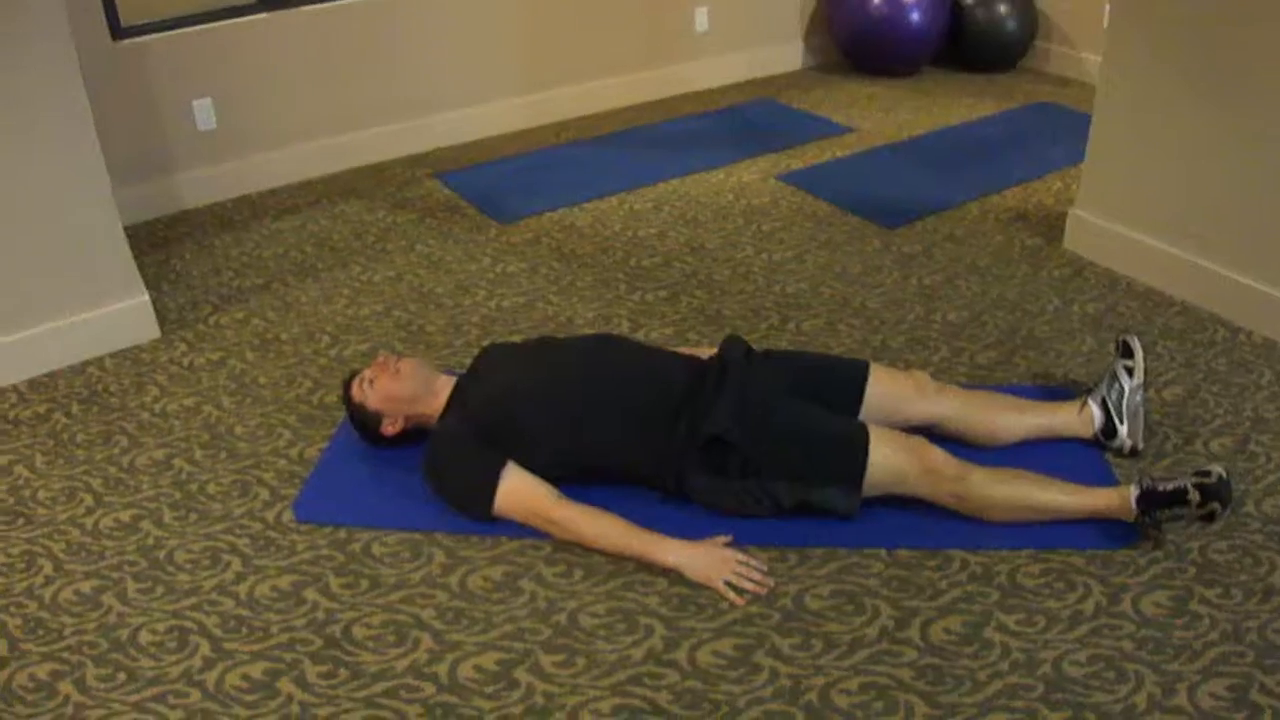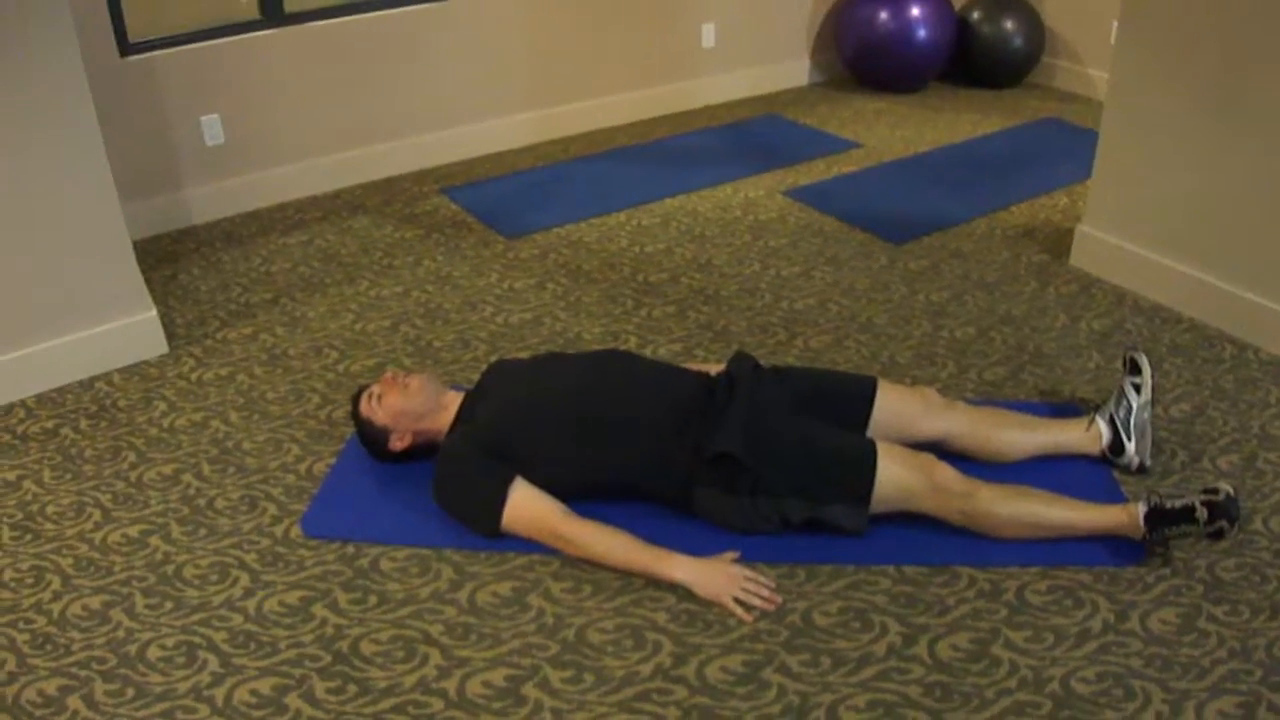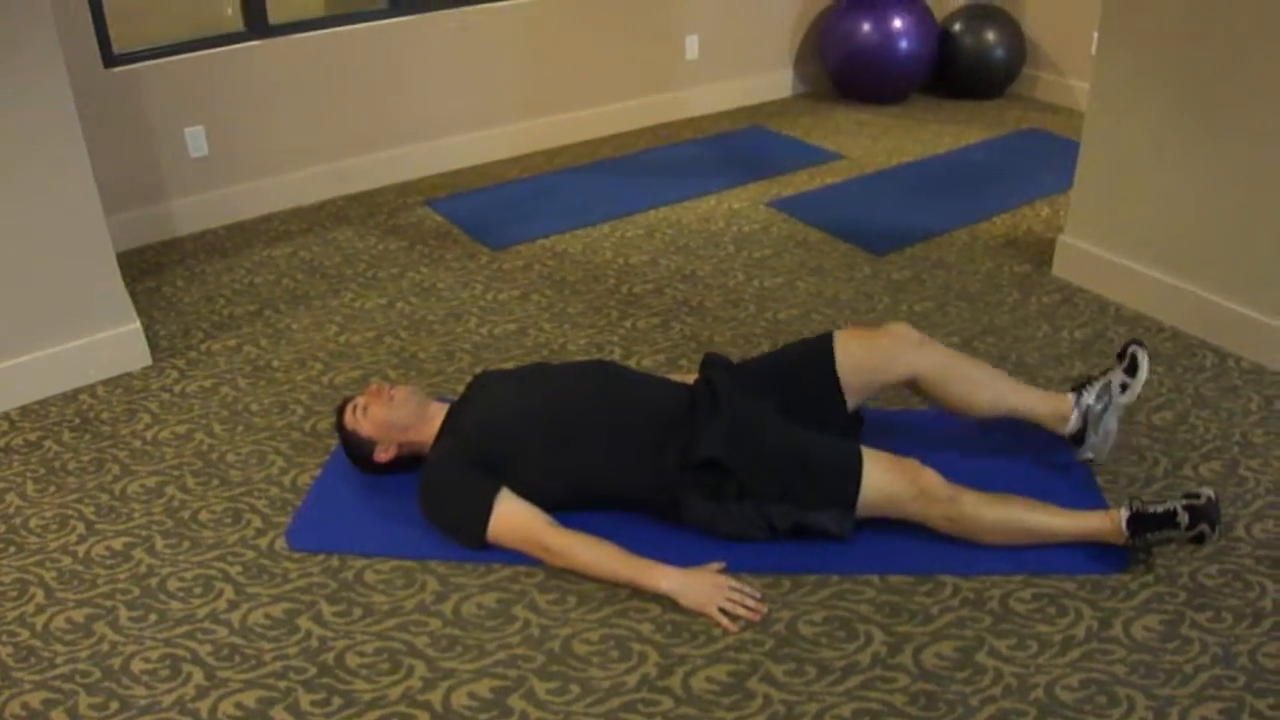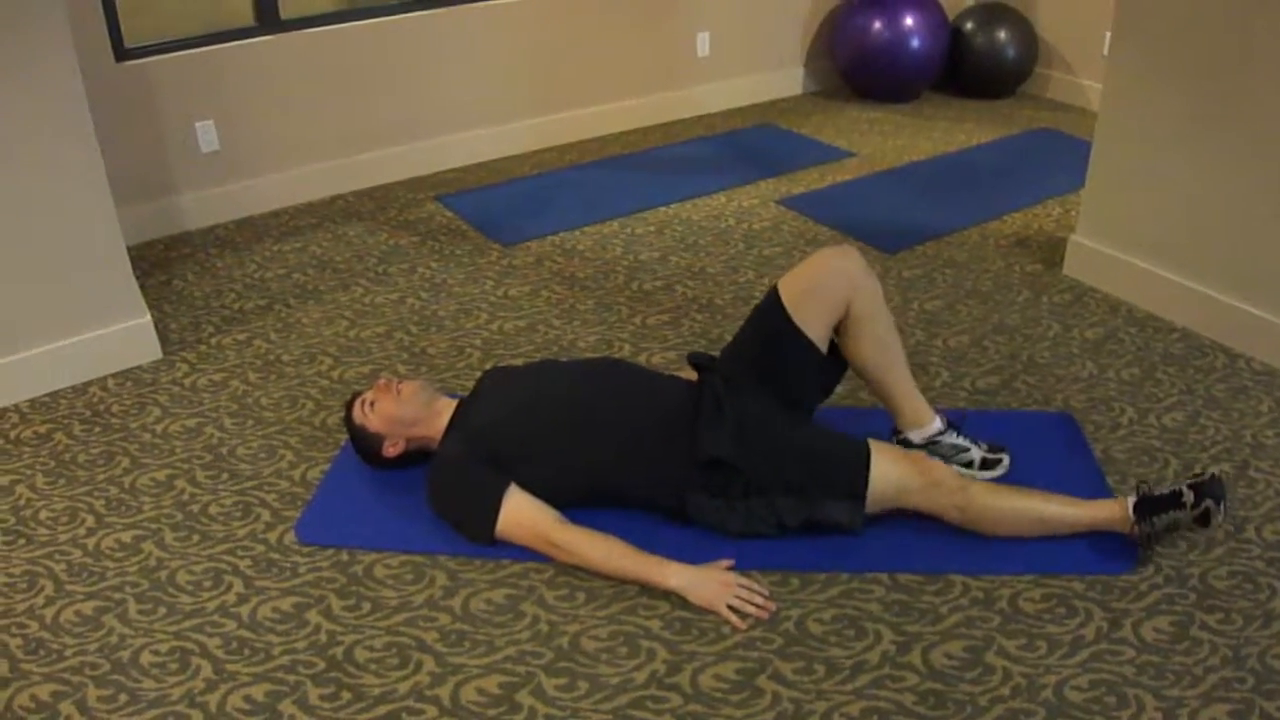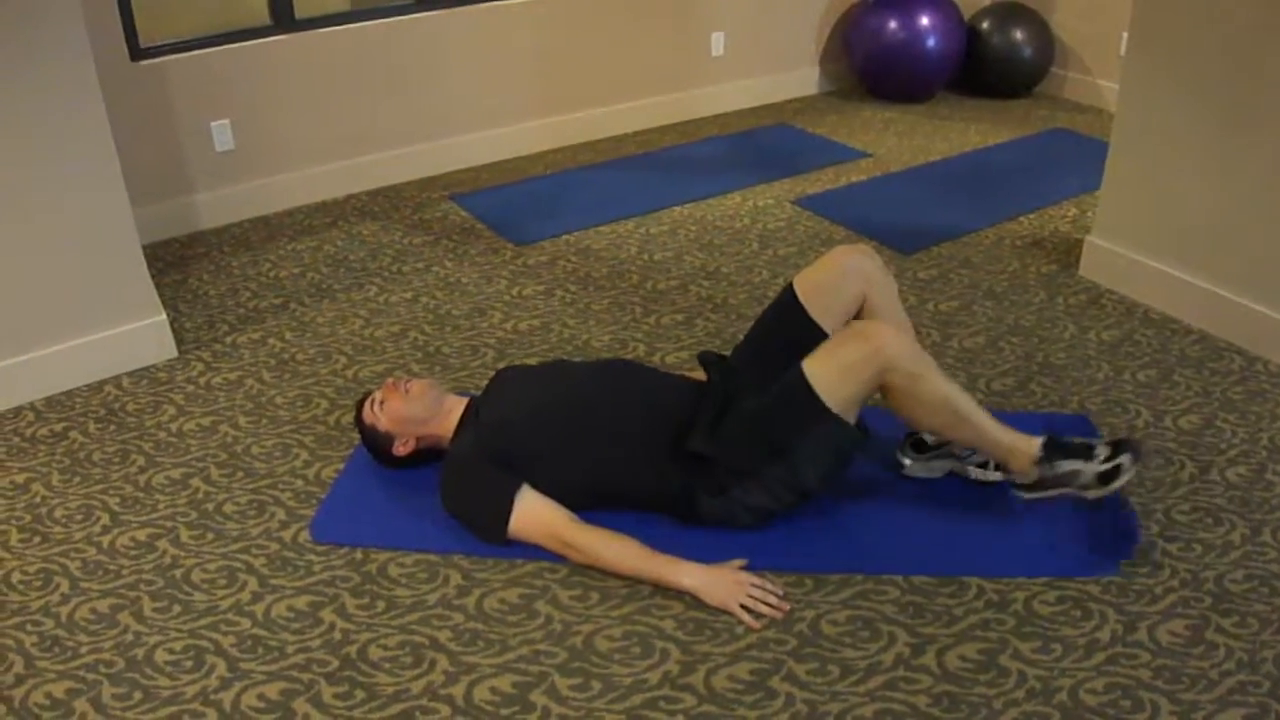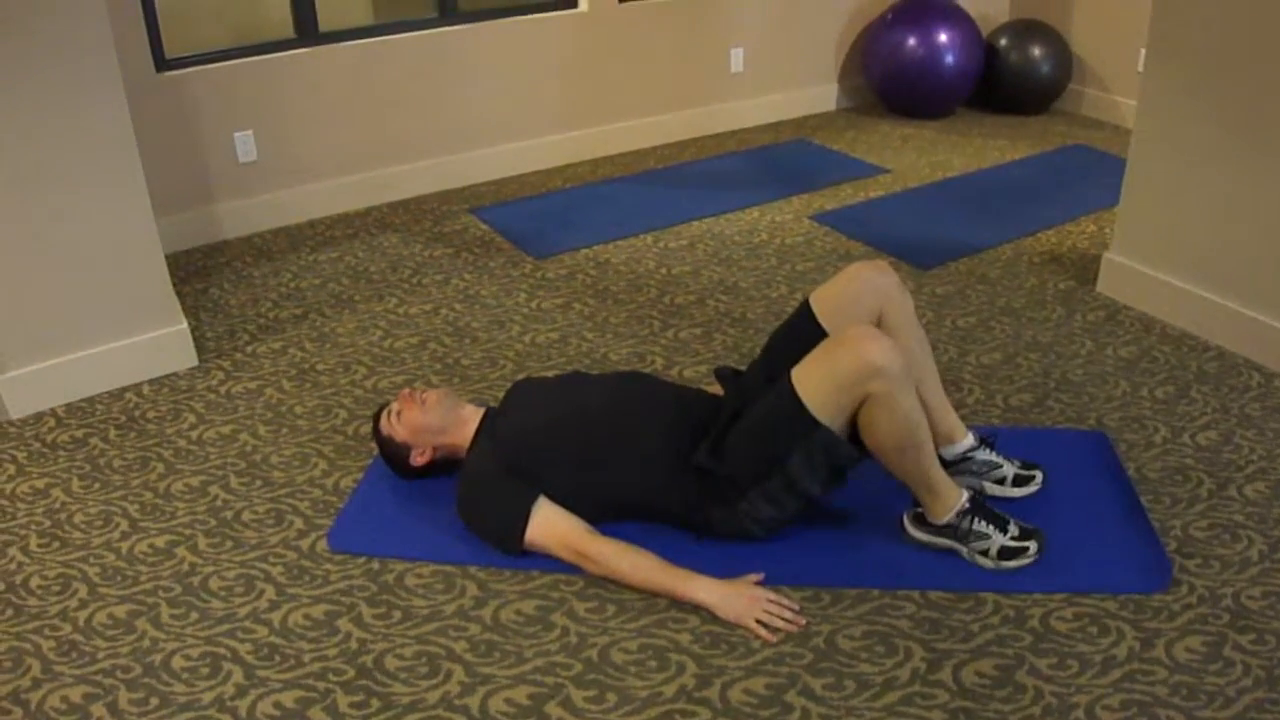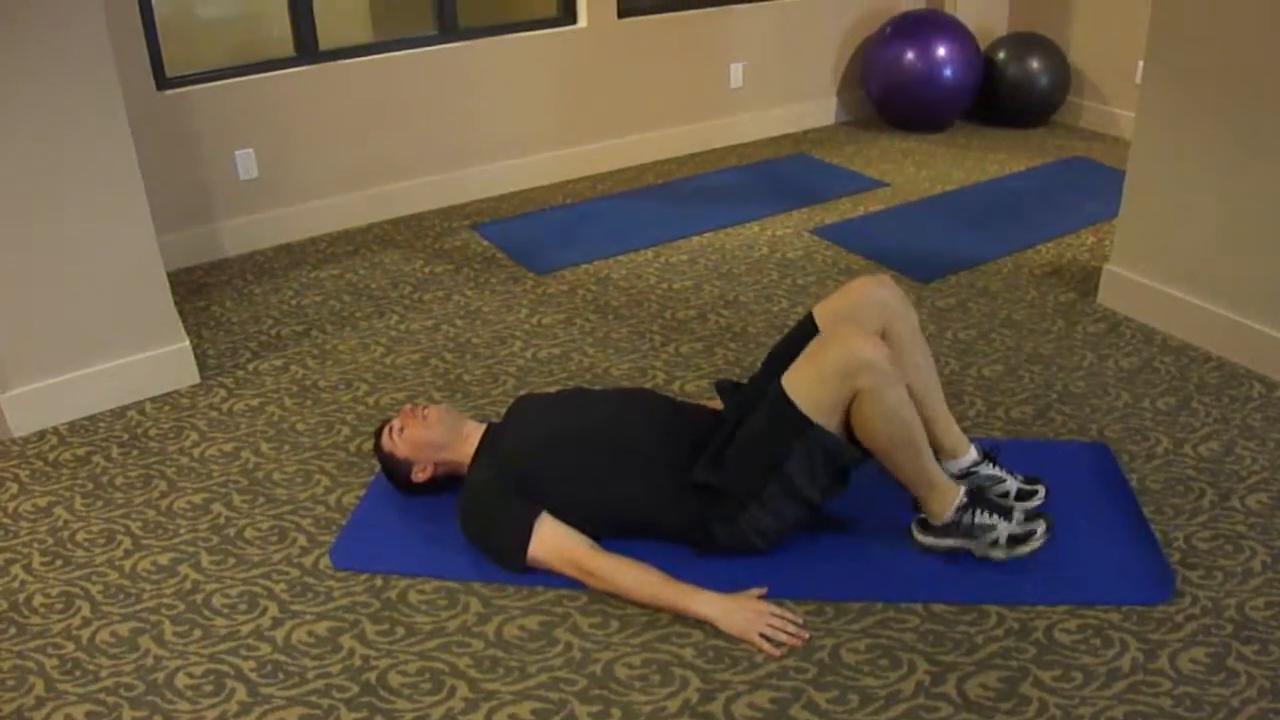
dt=0.7s
person 1, frame 1
left shoulder: (489, 365)
right shoulder: (456, 454)
right elbow: (552, 511)
left wrist: (689, 350)
right wrist: (679, 554)
left hip: (714, 375)
right hip: (713, 444)
left knee: (919, 391)
right knee: (924, 465)
left ankle: (1095, 415)
right ankle: (1133, 502)
person 1, frame 2
left shoulder: (499, 380)
right shoulder: (463, 470)
right elbow: (562, 527)
left wrist: (698, 367)
right wrist: (688, 571)
left hip: (723, 394)
right hip: (719, 463)
left knee: (927, 409)
right knee: (933, 485)
left ankle: (1104, 434)
right ankle: (1140, 520)
person 1, frame 3
left shoulder: (484, 392)
right shoulder: (449, 482)
right elbow: (549, 539)
left wrist: (685, 381)
right wrist: (672, 581)
left hip: (708, 400)
right hip: (707, 472)
left knee: (899, 344)
right knee: (917, 488)
left ankle: (1073, 415)
right ankle: (1122, 524)
person 1, frame 4
left shoulder: (497, 384)
right shoulder: (458, 476)
right elbow: (555, 537)
left wrist: (692, 379)
right wrist: (681, 577)
left hip: (716, 397)
right hip: (719, 474)
left knee: (839, 269)
right knee: (929, 483)
left ankle: (926, 431)
right ankle: (1126, 513)
person 1, frame 5
left shoulder: (508, 385)
right shoulder: (469, 473)
right elbow: (568, 534)
left wrist: (700, 378)
right wrist: (692, 577)
left hip: (719, 394)
right hip: (725, 473)
left knee: (856, 264)
right knee: (879, 343)
left ankle: (937, 440)
right ankle: (1030, 461)
person 1, frame 6
left shoulder: (524, 396)
right shoulder: (484, 485)
right elbow: (584, 547)
left wrist: (723, 391)
right wrist: (710, 592)
left hip: (729, 409)
right hip: (734, 489)
left knee: (872, 282)
right knee: (870, 356)
left ankle: (956, 451)
right ankle: (945, 512)
person 1, frame 7
left shoulder: (525, 414)
right shoulder: (487, 501)
right elbow: (586, 563)
left wrist: (720, 406)
right wrist: (714, 606)
left hip: (726, 425)
right hip: (734, 502)
left knee: (876, 297)
right knee: (856, 353)
left ankle: (959, 462)
right ankle: (946, 509)
